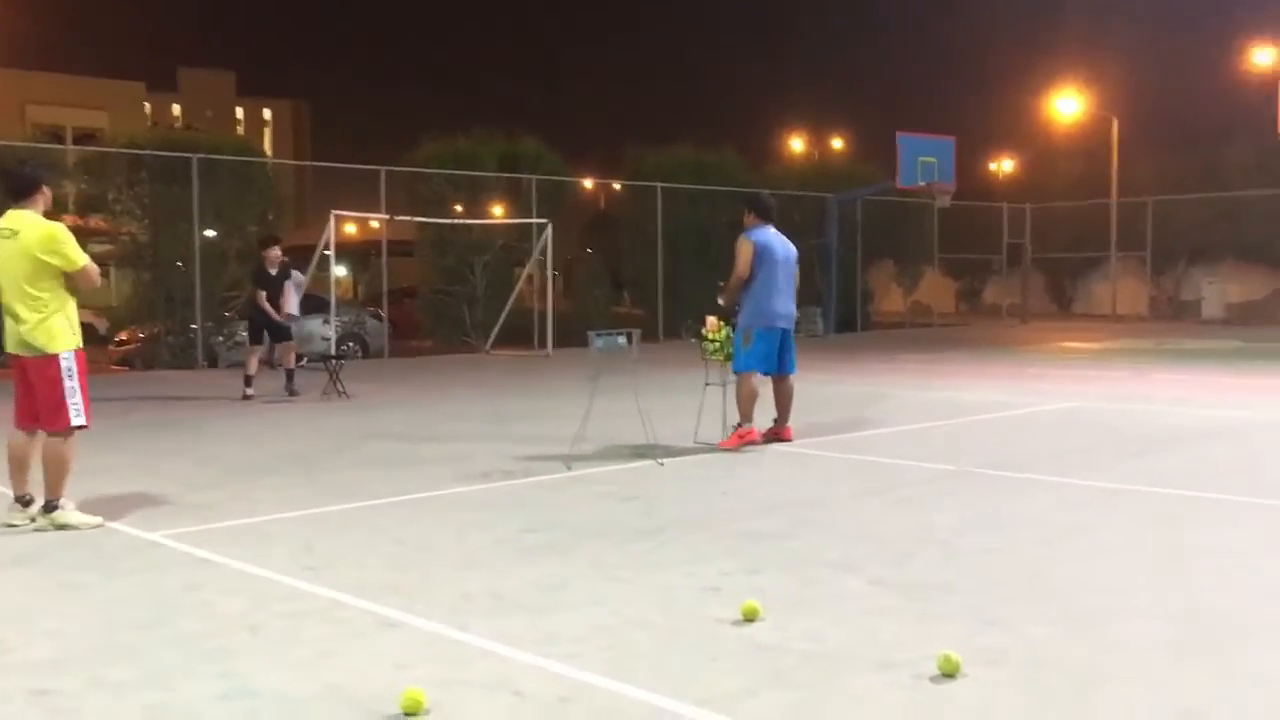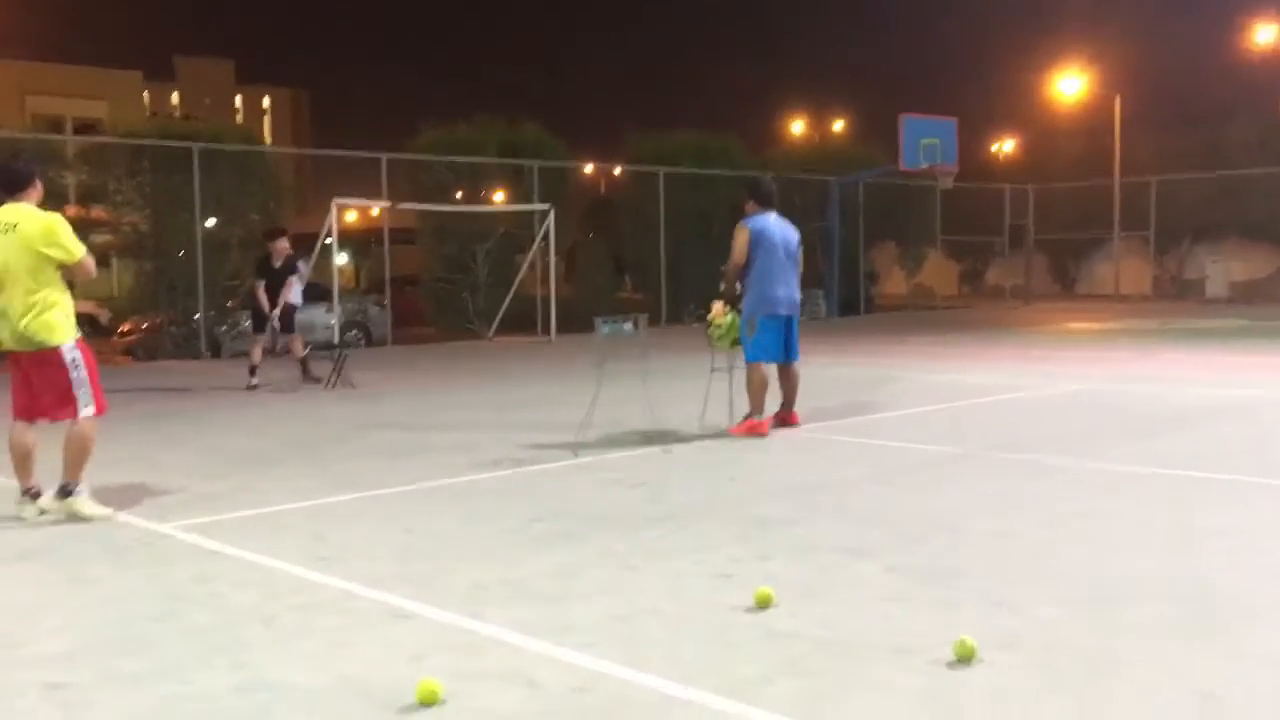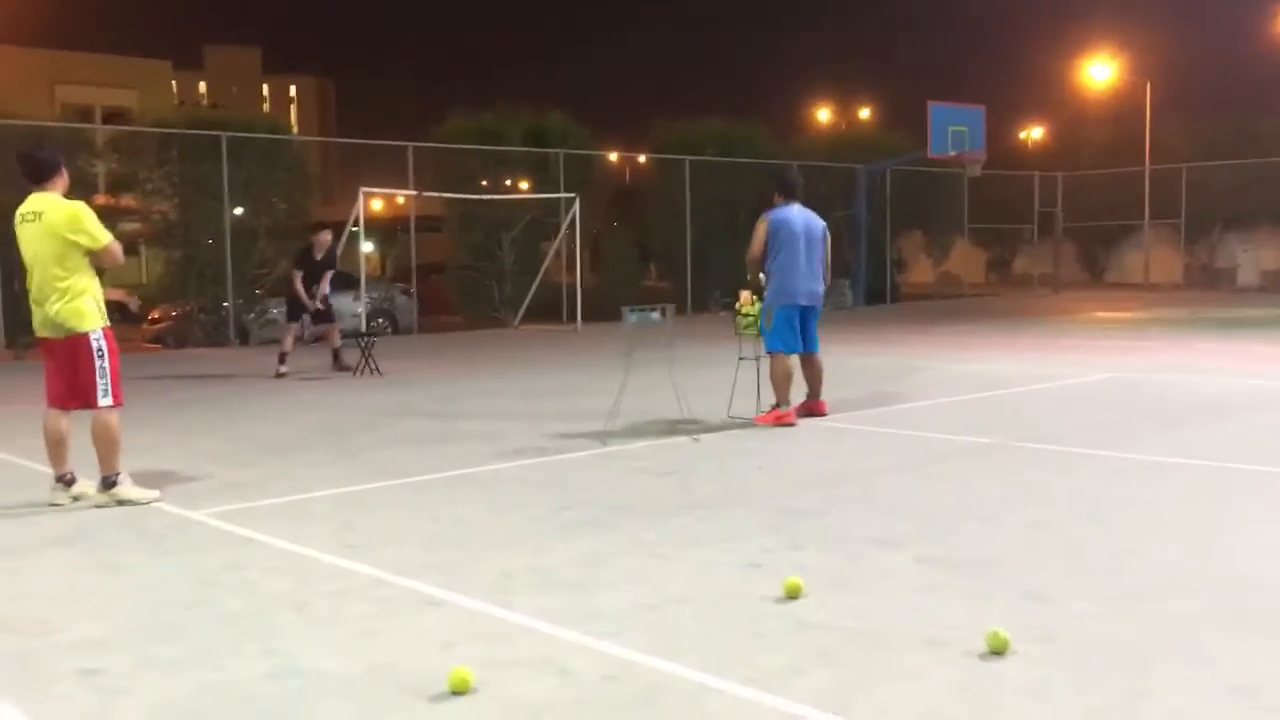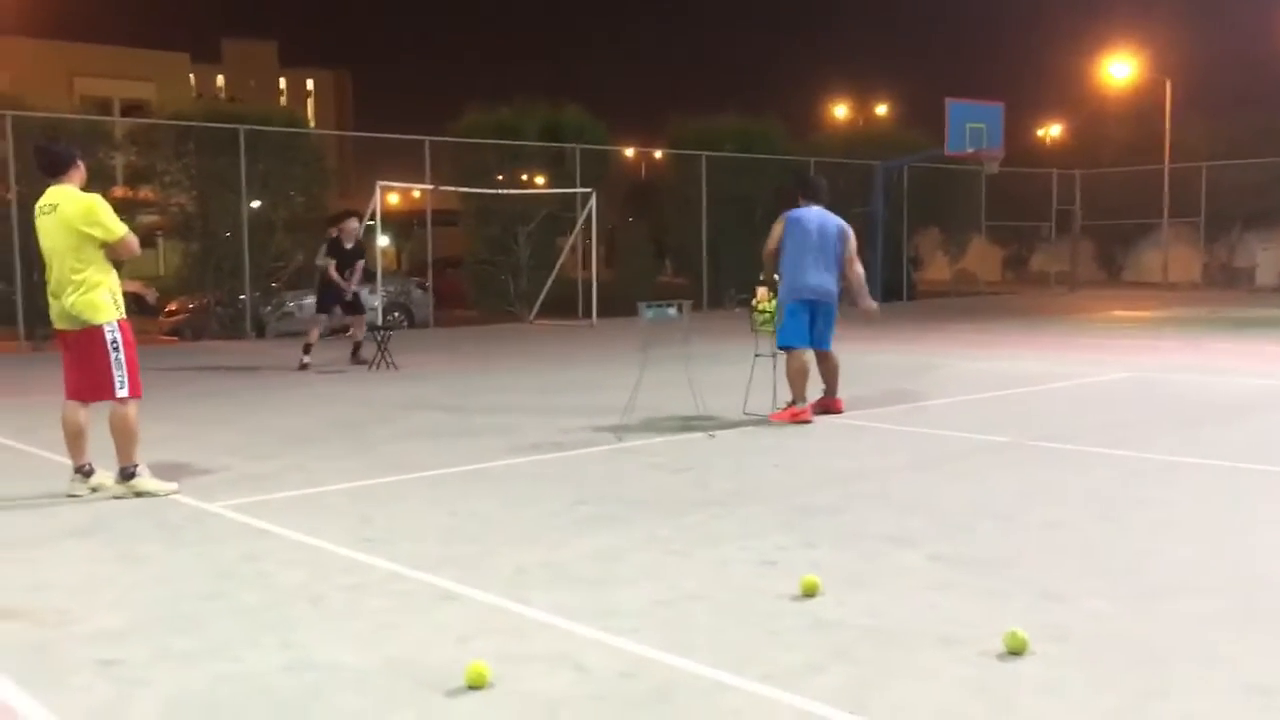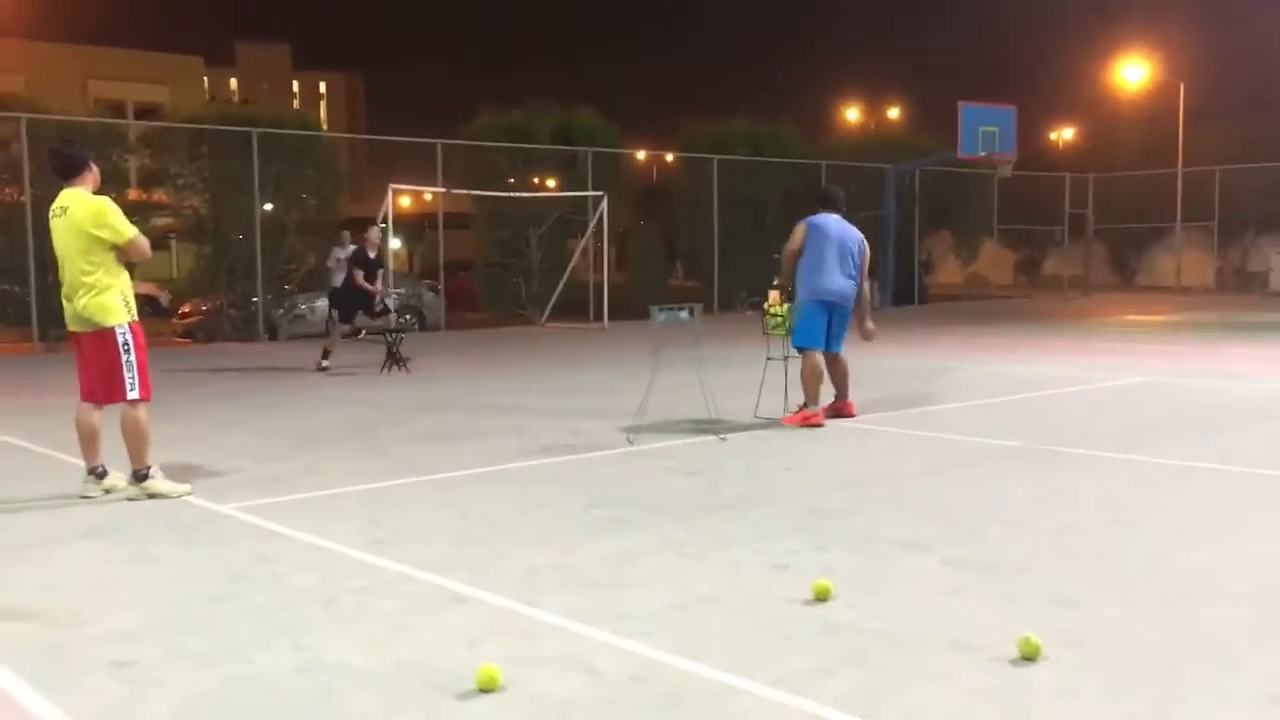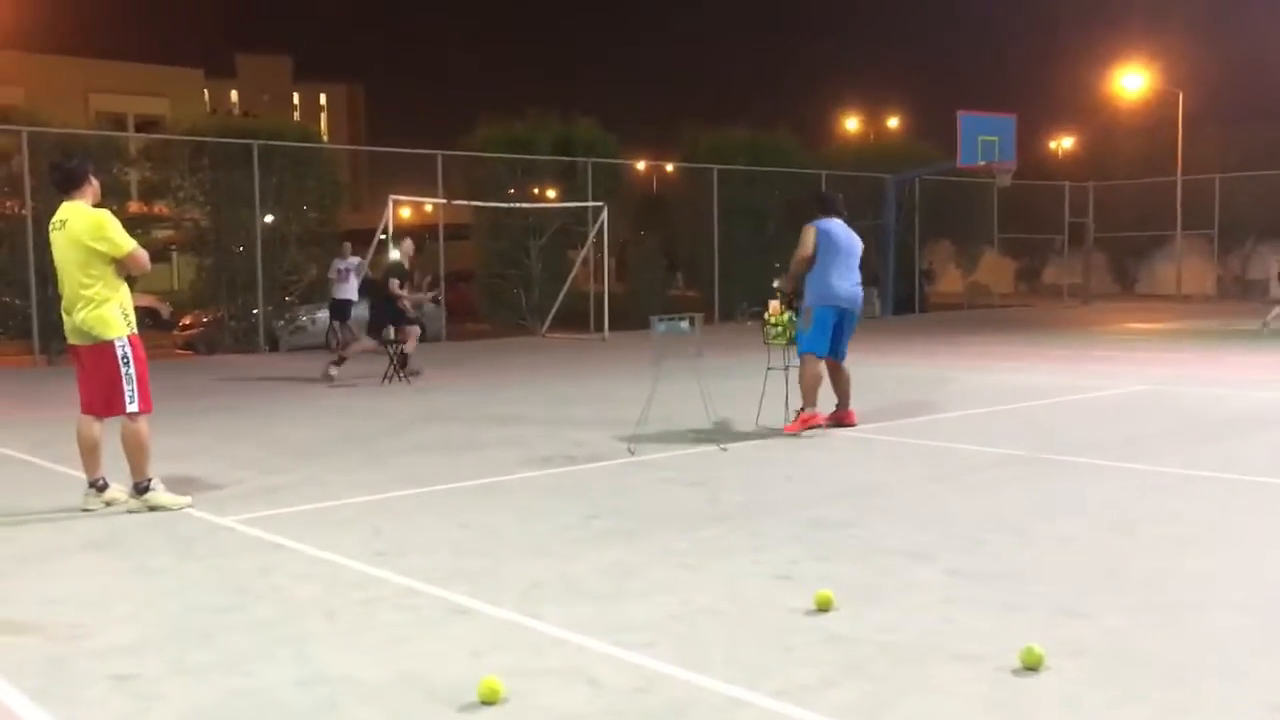
dt=0.2s
person 1, frame 1
right shoulder: (50, 232)
right elbow: (91, 278)
right wrist: (69, 271)
right hip: (55, 341)
right knee: (65, 426)
right ankle: (54, 506)
person 1, frame 2
right shoulder: (48, 223)
right elbow: (87, 270)
right hip: (53, 332)
right knee: (85, 411)
left ankle: (30, 495)
right ankle: (70, 492)
person 1, frame 3
left shoulder: (23, 215)
right shoulder: (72, 211)
right elbow: (114, 256)
left hip: (48, 320)
right hip: (82, 319)
left knee: (58, 404)
right knee: (105, 403)
left ankle: (64, 482)
right ankle: (112, 482)
person 1, frame 4
left shoulder: (44, 207)
right shoulder: (87, 203)
right elbow: (131, 248)
right wrist: (109, 243)
left hip: (66, 312)
right hip: (99, 311)
left knee: (76, 396)
right knee: (123, 394)
left ankle: (82, 473)
right ankle: (130, 474)
person 1, frame 5
left shoulder: (59, 209)
right shoulder: (98, 206)
right elbow: (142, 250)
right wrist: (124, 246)
left hip: (80, 313)
right hip: (110, 313)
left knee: (91, 398)
right knee: (134, 397)
left ankle: (95, 475)
right ankle: (143, 476)
person 1, frame 6
left shoulder: (59, 222)
right shoulder: (97, 219)
right elbow: (141, 263)
left wrist: (116, 265)
right wrist: (123, 260)
left hip: (80, 326)
right hip: (110, 326)
left knee: (91, 410)
right knee: (134, 409)
left ankle: (96, 487)
right ankle: (144, 488)
person 2, frame 1
left shoulder: (749, 239)
right shoulder: (788, 244)
left elbow: (740, 274)
left wrist: (727, 297)
left hip: (758, 315)
right hip: (785, 315)
left knee: (747, 370)
right knee: (782, 374)
left ankle: (746, 428)
right ankle: (781, 427)
person 2, frame 2
left shoulder: (747, 226)
right shoulder: (791, 230)
left elbow: (736, 262)
right elbow: (798, 269)
left wrist: (729, 283)
left hip: (761, 302)
right hip: (789, 301)
left knee: (756, 360)
right knee: (787, 360)
left ankle: (756, 419)
right ankle: (788, 412)
person 2, frame 3
left shoulder: (769, 219)
right shoulder: (819, 222)
left elbow: (754, 254)
right elbow: (825, 265)
left wrist: (755, 272)
right wrist: (819, 290)
left hip: (782, 294)
right hip: (812, 294)
left knee: (779, 351)
right knee: (809, 350)
left ankle: (782, 409)
right ankle: (815, 402)
person 2, frame 4
left shoulder: (788, 218)
right shoulder: (841, 225)
left elbow: (769, 250)
right elbow: (852, 264)
left wrist: (772, 272)
right wrist: (863, 298)
left hip: (795, 290)
right hip: (827, 291)
left knee: (796, 347)
right knee: (822, 347)
left ankle: (799, 406)
right ankle: (831, 398)
person 2, frame 5
left shoulder: (809, 223)
right shoulder: (858, 236)
left elbow: (791, 249)
right elbow: (863, 278)
left wrist: (787, 277)
right wrist: (864, 318)
left hip: (814, 293)
right hip: (844, 295)
left knee: (810, 349)
right knee: (831, 350)
left ankle: (811, 410)
right ankle: (843, 402)
person 2, frame 6
left shoulder: (814, 227)
right shoulder: (854, 238)
left elbow: (804, 254)
left wrist: (791, 279)
left hip: (822, 298)
right hip: (852, 300)
left knee: (811, 354)
right knee: (835, 358)
left ankle: (809, 413)
right ankle: (844, 412)
